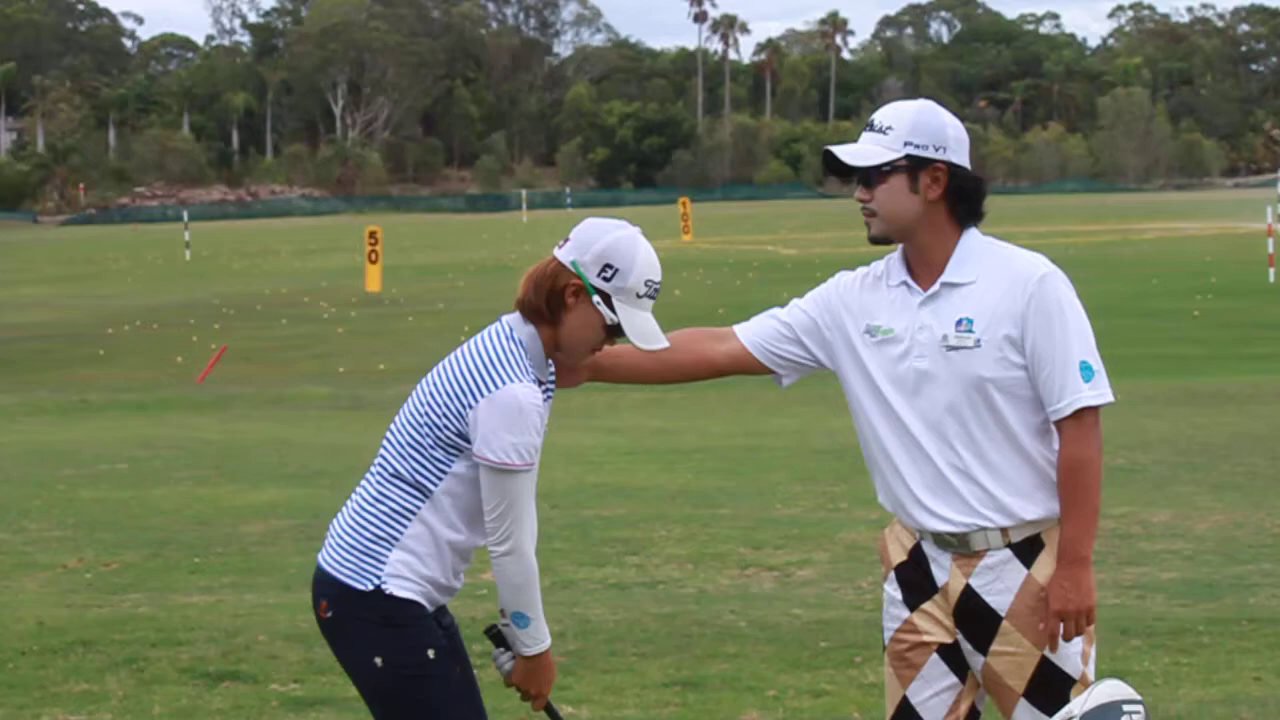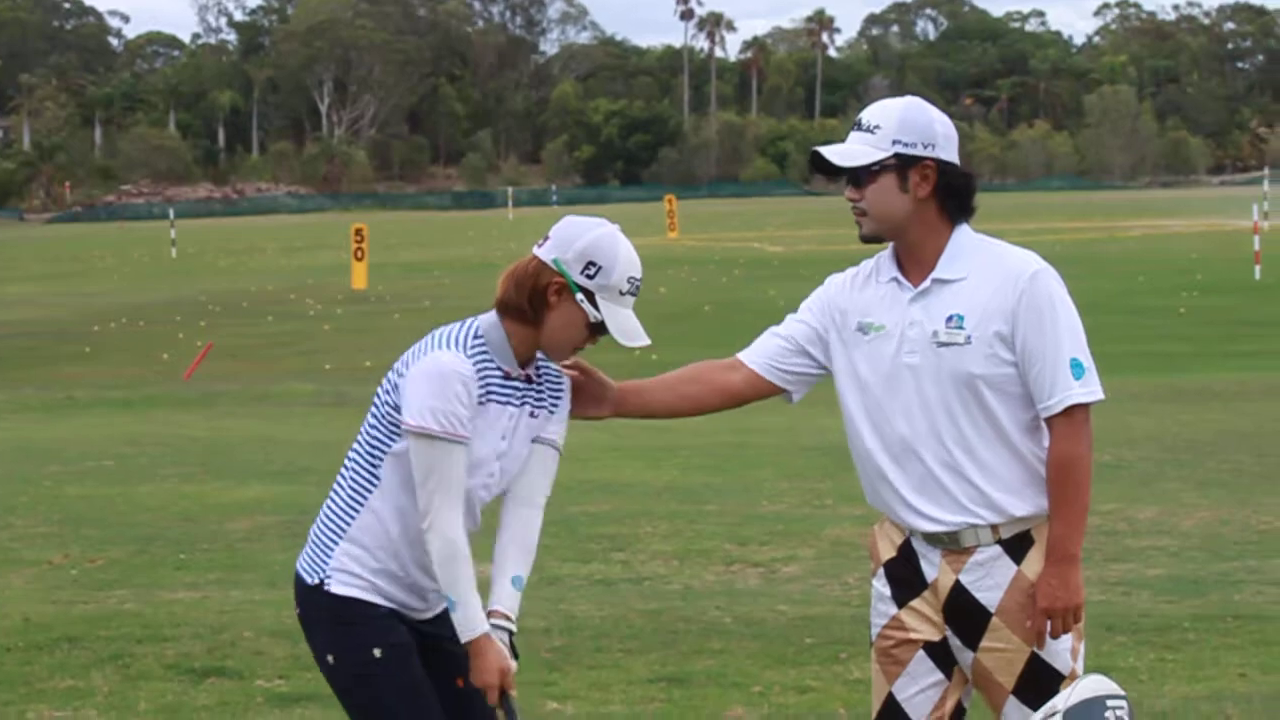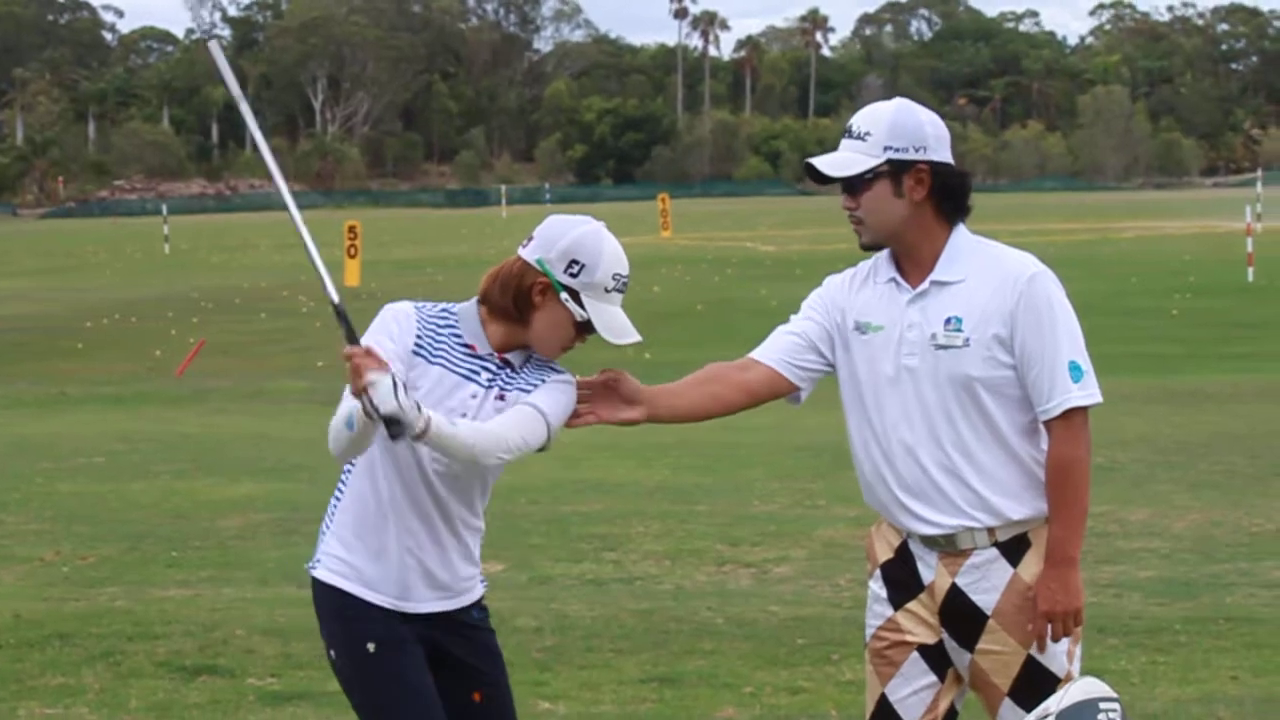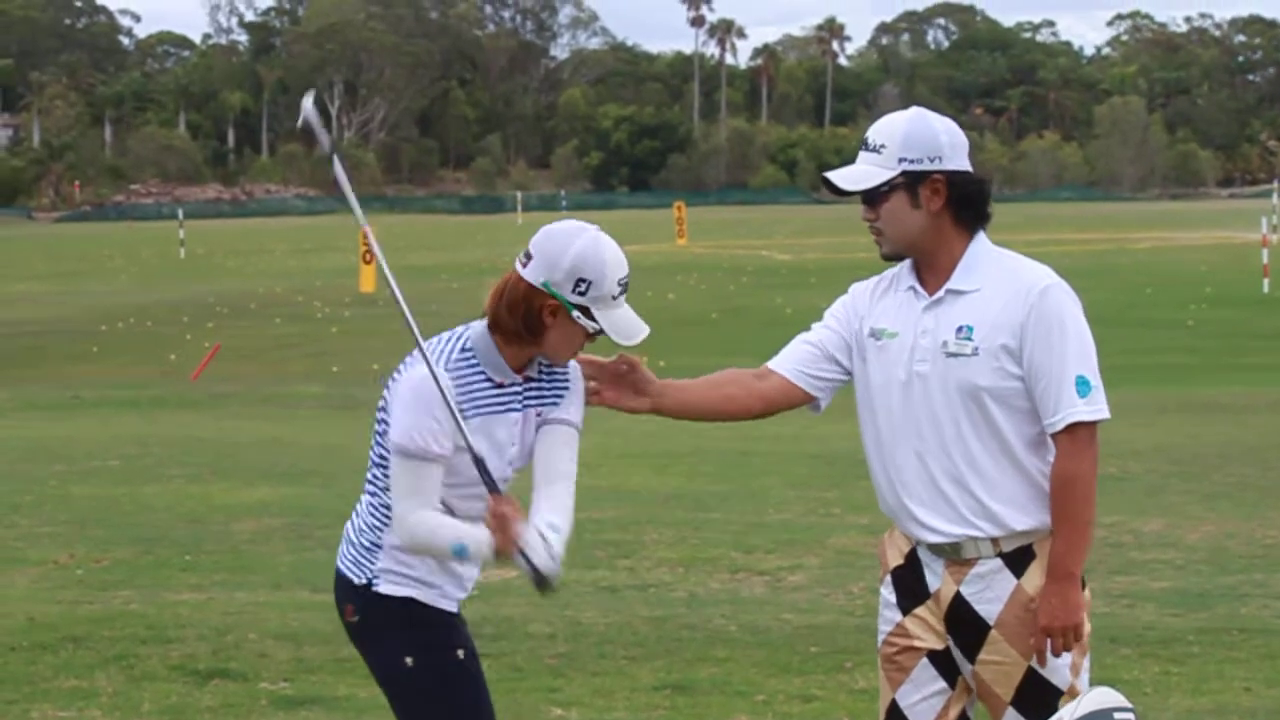
dt=0.5s
person 1, frame 1
left shoulder: (1030, 285)
right shoulder: (851, 300)
left elbow: (1078, 428)
right elbow: (723, 348)
left wrist: (1075, 566)
right wrist: (594, 363)
left hip: (1025, 564)
right hip: (919, 567)
person 1, frame 2
left shoulder: (1020, 282)
right shoulder: (846, 298)
left elbow: (1068, 424)
right elbow: (737, 375)
left wrist: (1063, 563)
right wrist: (619, 398)
left hip: (1013, 561)
right hip: (907, 564)
person 1, frame 3
left shoulder: (1019, 284)
right shoulder: (845, 298)
left elbow: (1068, 427)
right elbow: (752, 376)
left wrist: (1063, 567)
right wrist: (649, 403)
left hip: (1011, 563)
right hip: (905, 565)
person 1, frame 4
left shoulder: (1034, 295)
right shoulder: (869, 305)
left elbow: (1076, 444)
right elbow: (767, 387)
left wrist: (1064, 581)
right wrist: (657, 395)
left hip: (1018, 576)
right hip: (916, 573)
person 2, frame 1
left shoulder: (533, 365)
right shoulder: (512, 390)
left elbow: (521, 506)
right elbow: (508, 541)
left wrist: (518, 629)
right wrist: (534, 645)
left hip: (402, 591)
right hip: (372, 598)
person 2, frame 2
left shoulder: (551, 388)
right shoulder: (448, 366)
left elbow: (525, 510)
right elbow: (439, 520)
left wrist: (500, 623)
right wrist: (476, 637)
left hip: (424, 601)
right hip: (349, 594)
person 2, frame 3
left shoulder: (551, 387)
right shoulder: (406, 325)
left elbow: (489, 446)
right elbow: (343, 443)
left wrist: (409, 414)
right wrist: (367, 400)
left hip: (455, 600)
right hip: (361, 592)
person 2, frame 4
left shoulder: (559, 380)
right shoulder: (430, 380)
left elbow: (556, 492)
right elbow: (413, 524)
left wrist: (540, 544)
right wrist: (492, 541)
left hip: (433, 589)
right hip: (396, 594)
